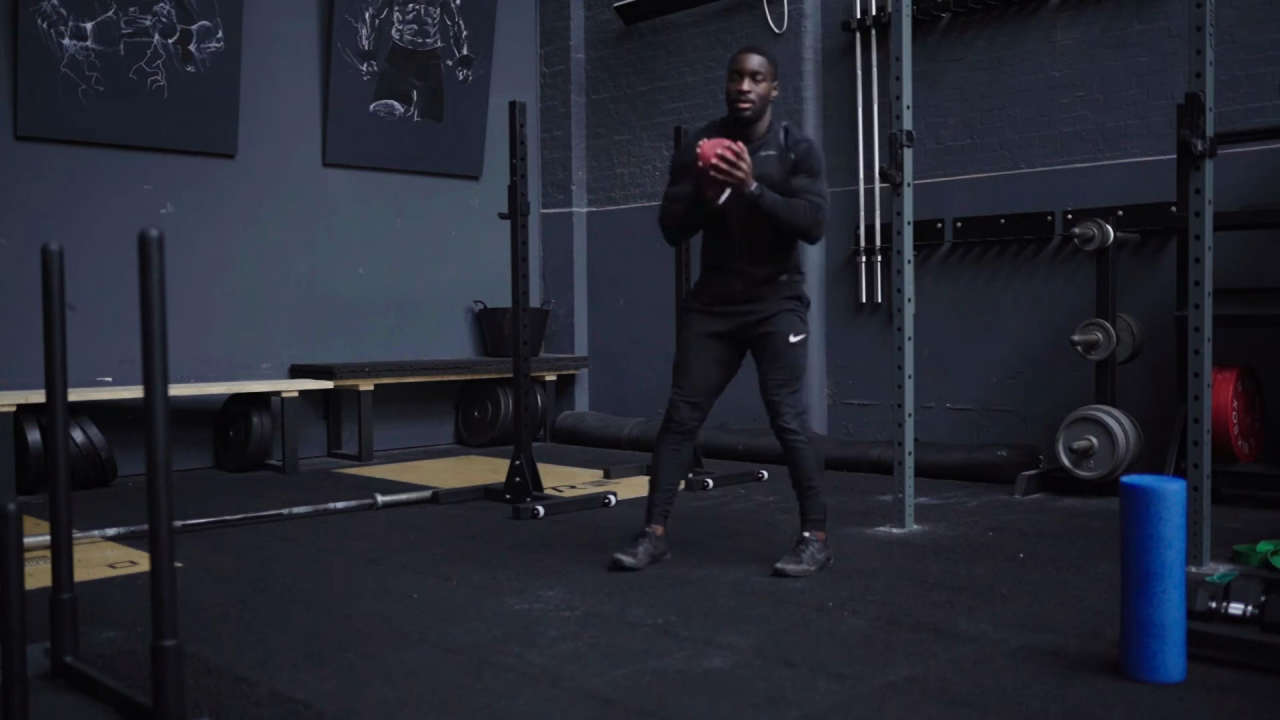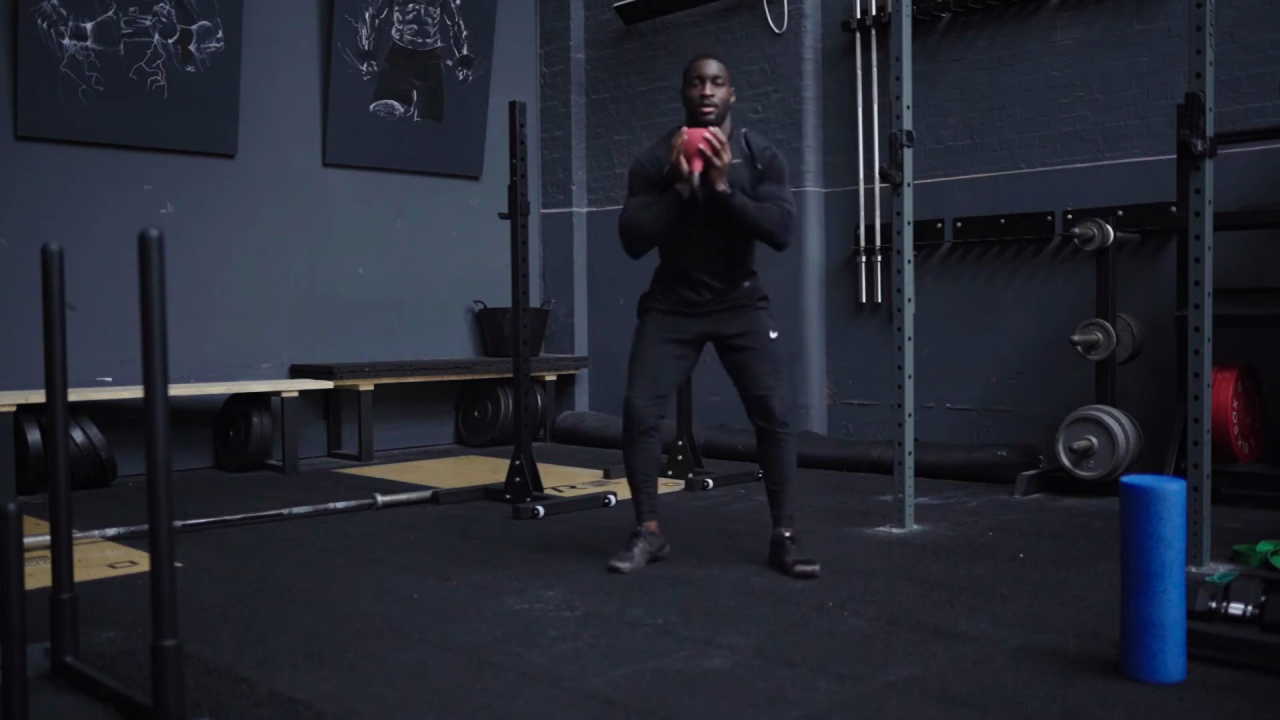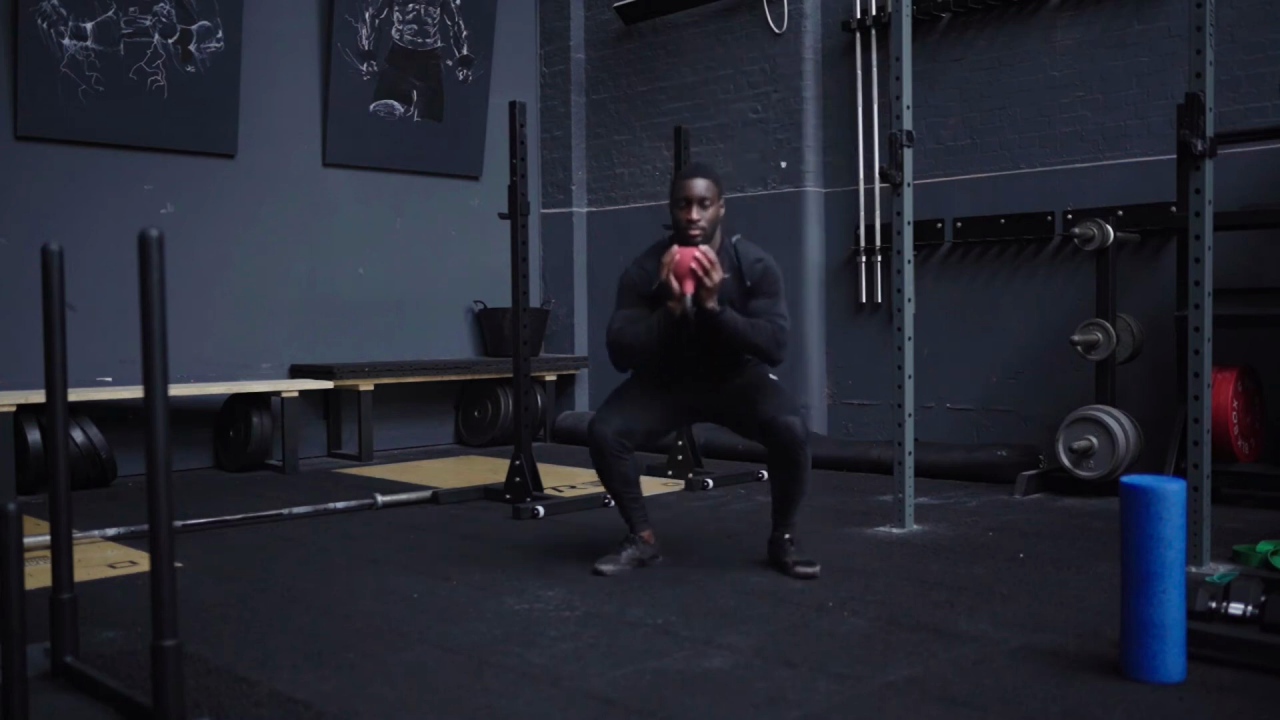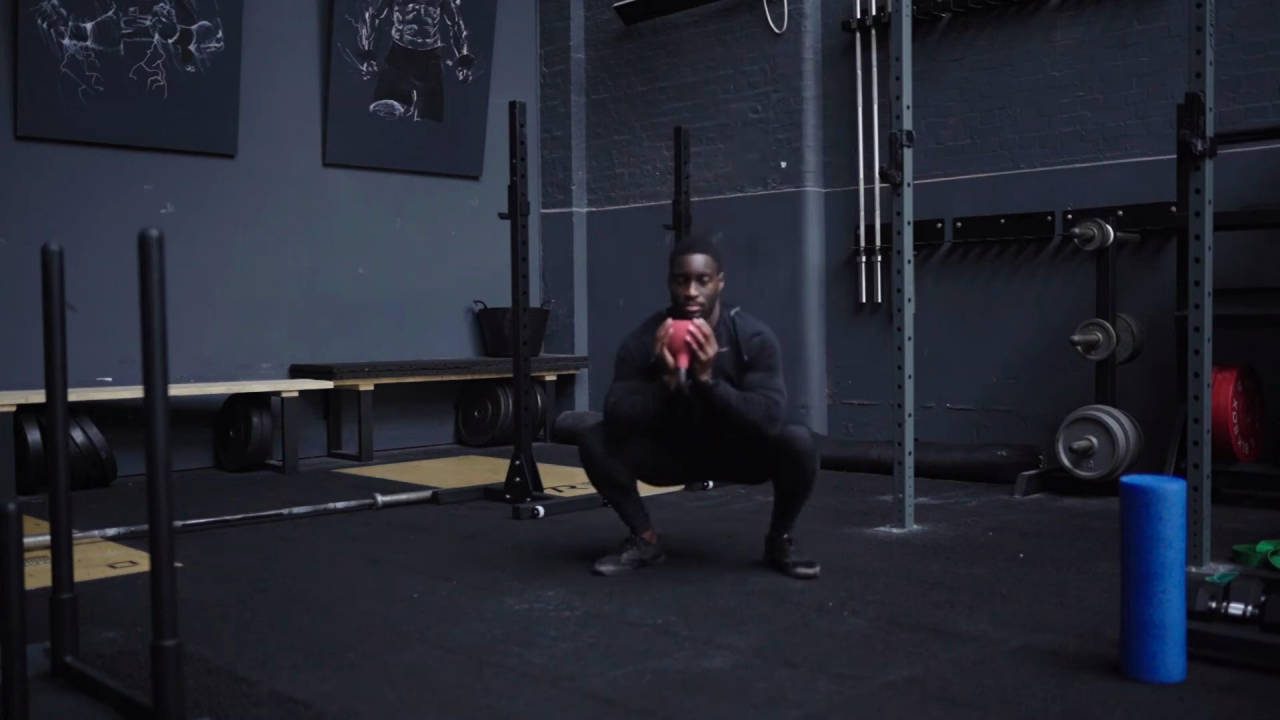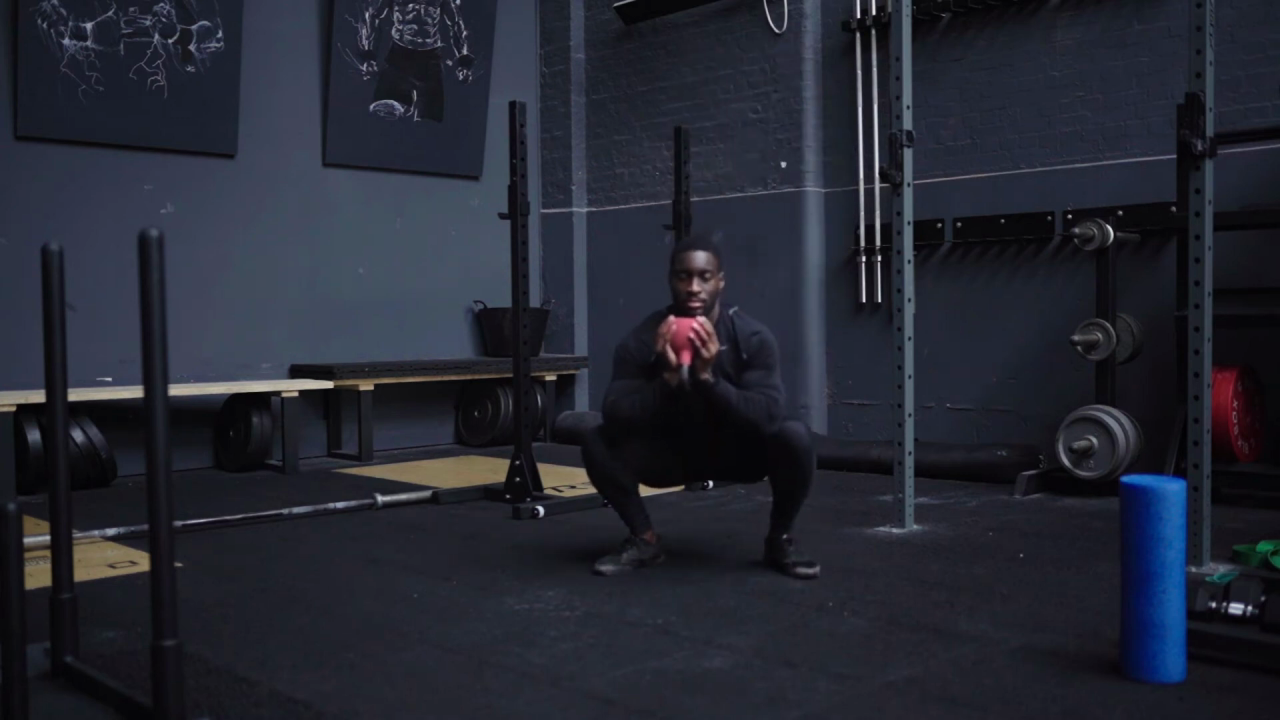
dt=0.5s
person 1, frame 1
left shoulder: (799, 150)
right shoulder: (696, 150)
left elbow: (812, 225)
right elbow: (671, 229)
left wrist: (752, 188)
right wrist: (701, 188)
left hip: (778, 304)
right hip: (713, 306)
left knee: (788, 419)
right knee: (681, 415)
left ankle: (814, 537)
right ankle: (655, 532)
person 1, frame 2
left shoulder: (761, 155)
right shoulder: (655, 159)
left elbow: (781, 231)
right elbow: (632, 240)
left wrist: (724, 188)
right wrist: (680, 190)
left hip: (740, 304)
right hip: (671, 306)
left knee: (773, 413)
right knee: (640, 410)
left ankle: (783, 536)
right ankle: (648, 532)
person 1, frame 3
left shoulder: (755, 265)
right shoulder: (645, 271)
left elbow: (775, 346)
right elbow: (620, 352)
left wrist: (715, 307)
right wrist: (670, 308)
left hip: (735, 381)
right hip: (666, 382)
left knee: (791, 430)
right knee: (604, 432)
left ankle: (782, 540)
right ankle: (642, 538)
person 1, frame 4
left shoulder: (755, 338)
right shoulder: (642, 342)
left elbow: (770, 420)
right elbow: (617, 421)
left wrist: (709, 380)
right wrist: (667, 383)
left hip: (737, 449)
right hip: (671, 450)
left knee: (798, 442)
right knee: (596, 443)
left ankle: (780, 541)
right ankle: (644, 539)
person 1, frame 5
left shoulder: (752, 337)
right shoulder: (640, 341)
left elbow: (769, 418)
right elbow: (616, 419)
left wrist: (709, 379)
right wrist: (667, 380)
left hip: (735, 450)
right hip: (670, 452)
left knee: (794, 437)
right knee: (598, 444)
left ankle: (780, 541)
right ankle: (644, 539)
